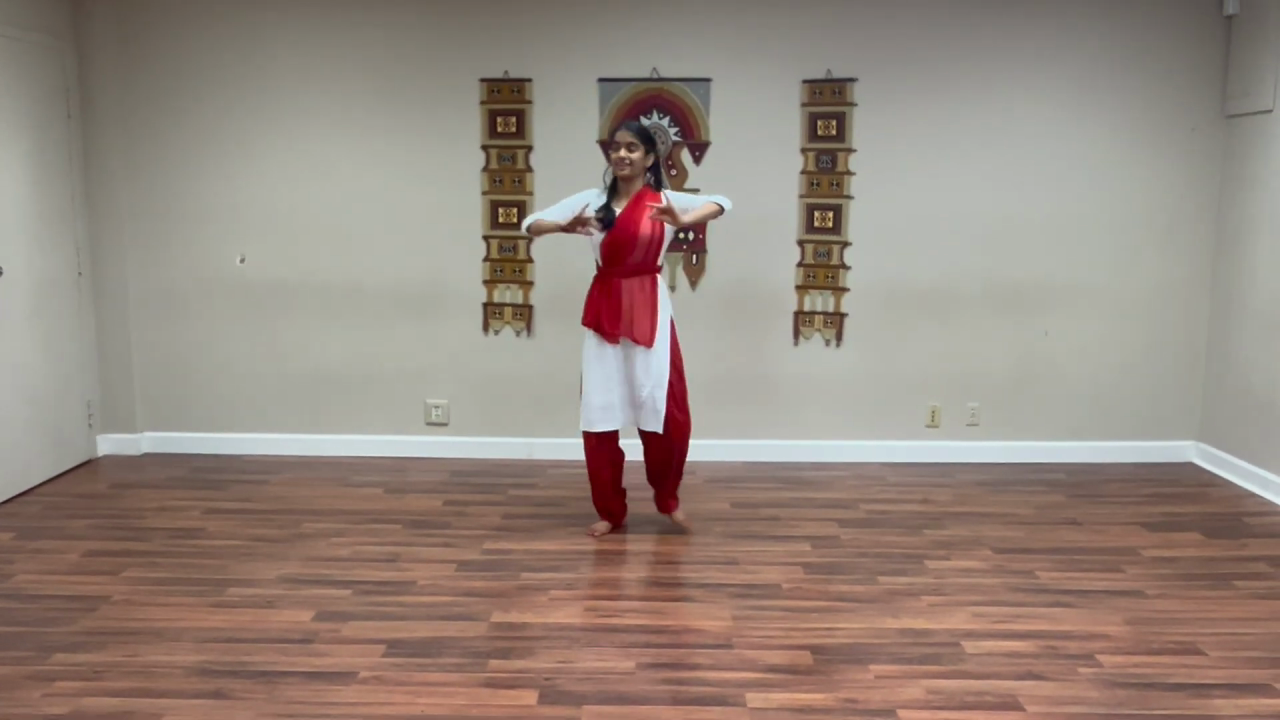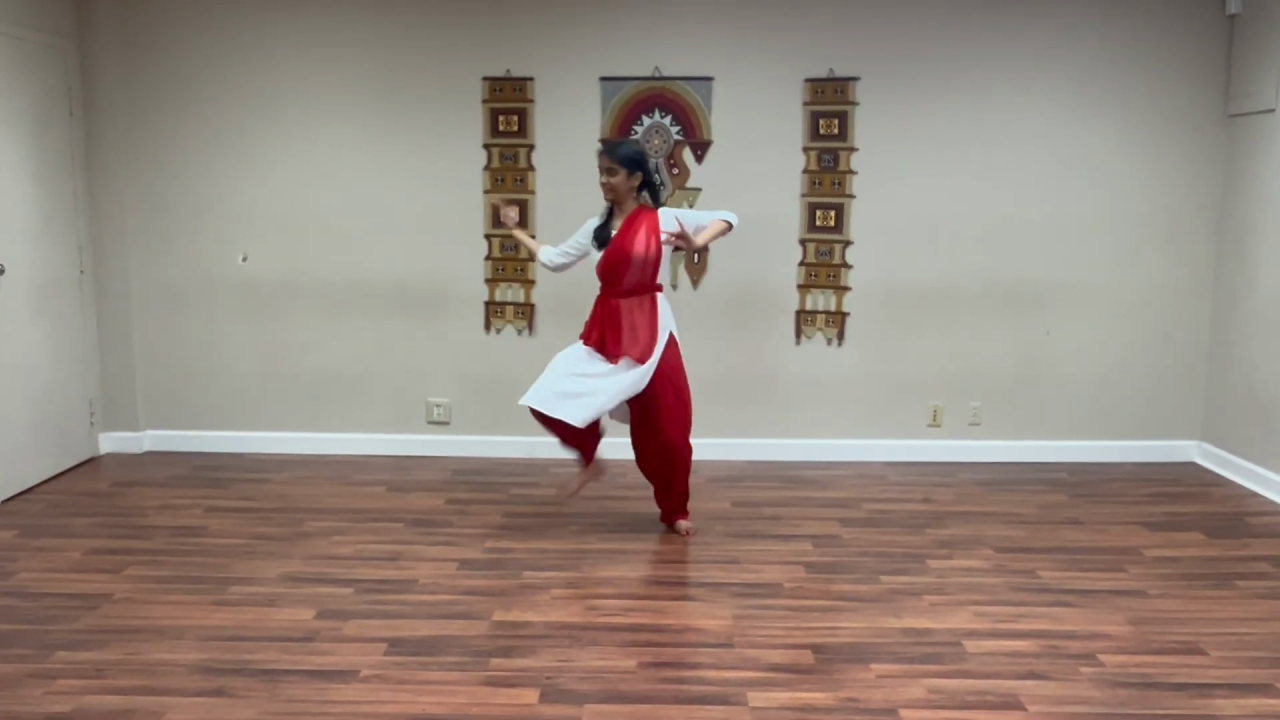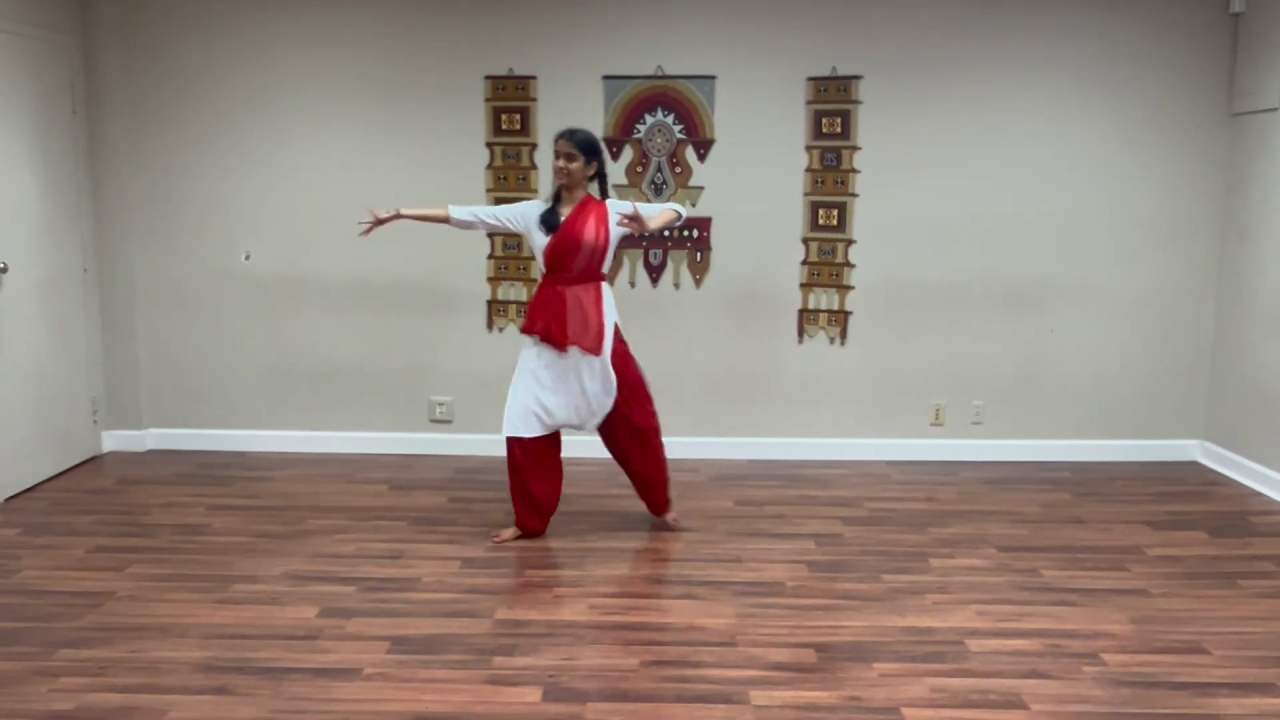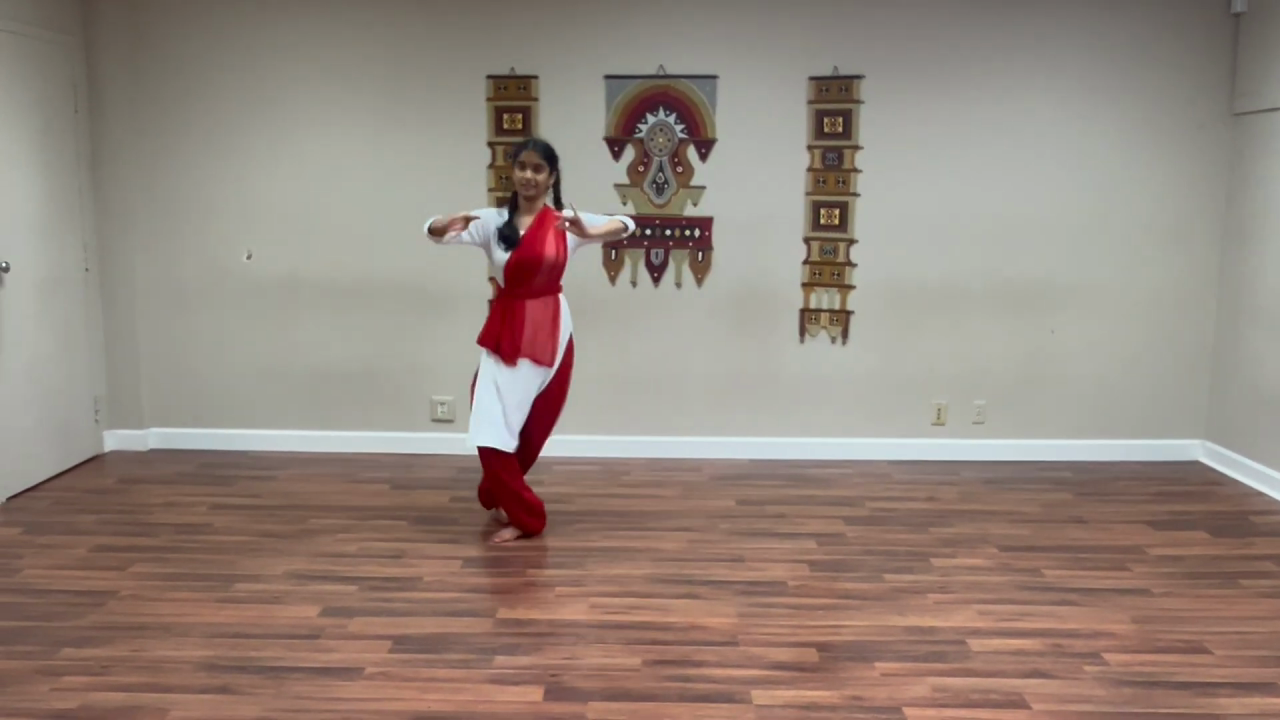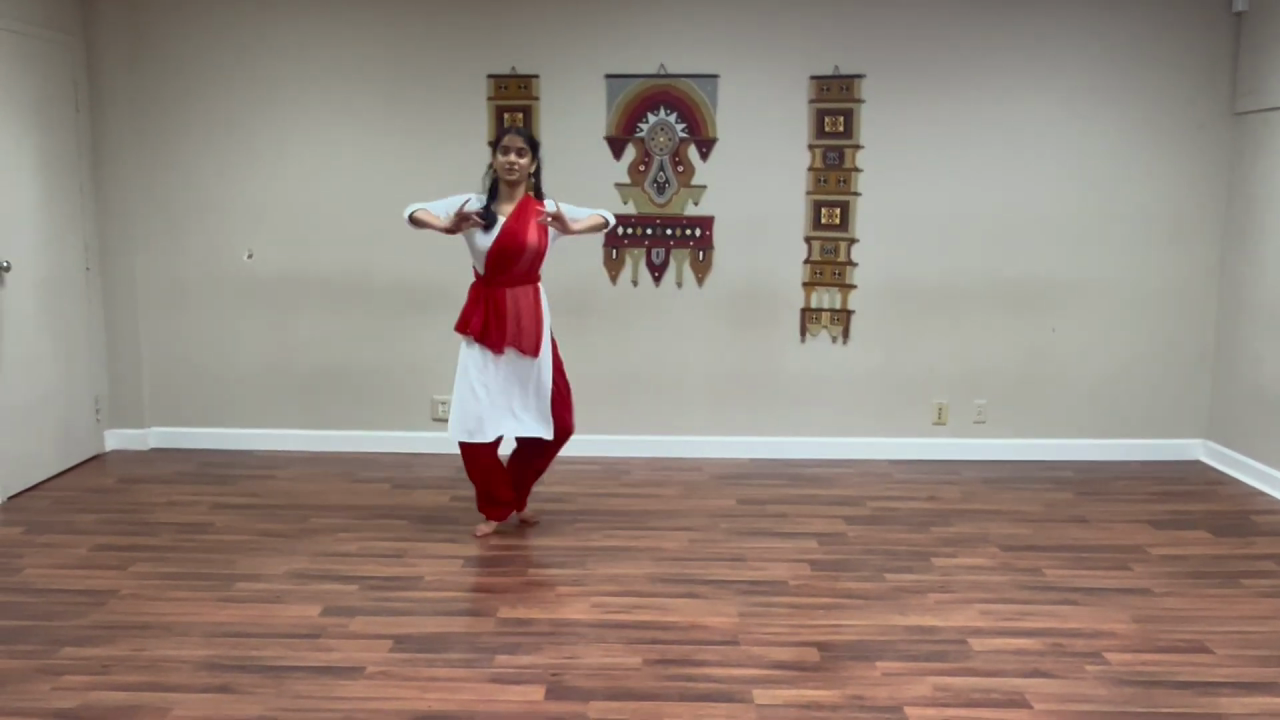
dt=0.3s
person 1, frame 1
left shoulder: (664, 201)
right shoulder: (591, 203)
left elbow: (719, 203)
right elbow: (532, 226)
left wrist: (685, 220)
right wrist: (565, 224)
left hip: (650, 312)
right hip: (604, 314)
left knee: (667, 416)
right knee: (600, 418)
left ankle: (668, 500)
right ankle: (610, 511)
person 1, frame 2
left shoulder: (665, 219)
right shoulder: (596, 228)
left elbow: (727, 218)
right elbow: (554, 259)
left wrist: (697, 242)
right wrist: (516, 231)
left hip: (651, 332)
right hip: (604, 331)
left knee: (668, 431)
right knee: (548, 399)
left ankle: (675, 511)
right ankle: (589, 460)
person 1, frame 3
left shoulder: (613, 211)
right shoulder: (534, 212)
left elbow: (675, 211)
right elbow: (468, 215)
left wrist: (650, 227)
right wrist: (405, 214)
left hip: (595, 320)
right hip: (548, 324)
left knee: (631, 417)
right knee: (526, 420)
left ankle: (659, 503)
right ankle: (531, 519)
person 1, frame 4
left shoulder: (566, 221)
right shoulder: (491, 221)
left elbow: (625, 223)
right elbow: (438, 229)
left wrist: (591, 234)
right wrist: (446, 226)
left hip: (551, 332)
right hip: (505, 335)
left knee: (528, 430)
right knee: (491, 433)
left ankle: (498, 498)
right ankle: (524, 517)
person 1, frame 5
left shoulder: (547, 212)
right shoulder: (473, 207)
left elbow: (607, 218)
right elbow: (414, 214)
left wrist: (573, 227)
right wrist: (447, 226)
left hip: (531, 321)
right hip: (484, 323)
left knee: (554, 423)
right knee: (474, 426)
left ankle: (514, 494)
right ankle: (497, 507)
